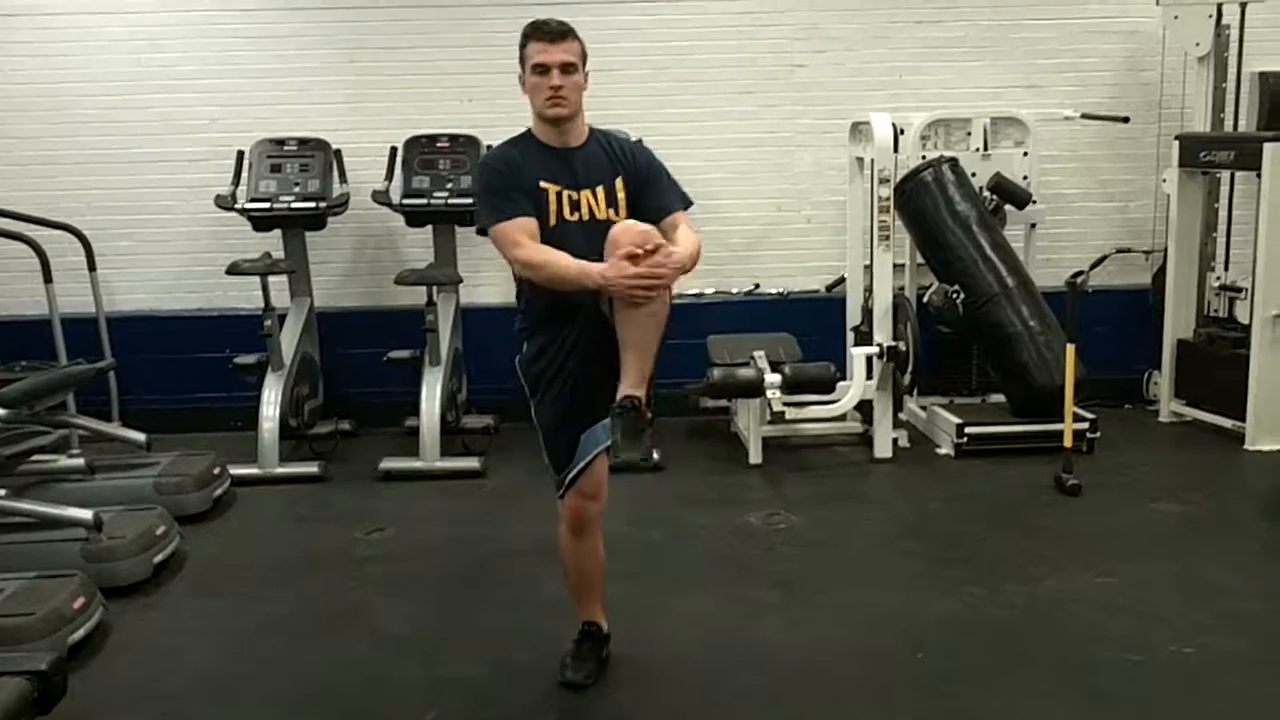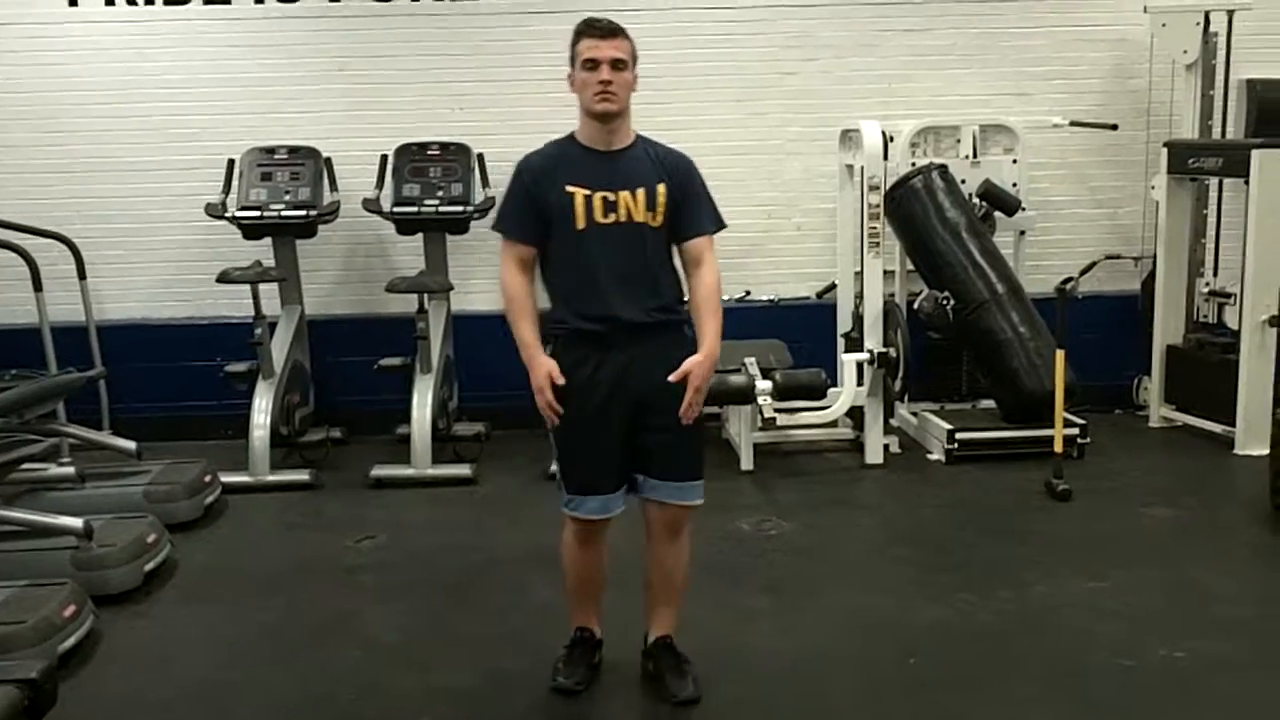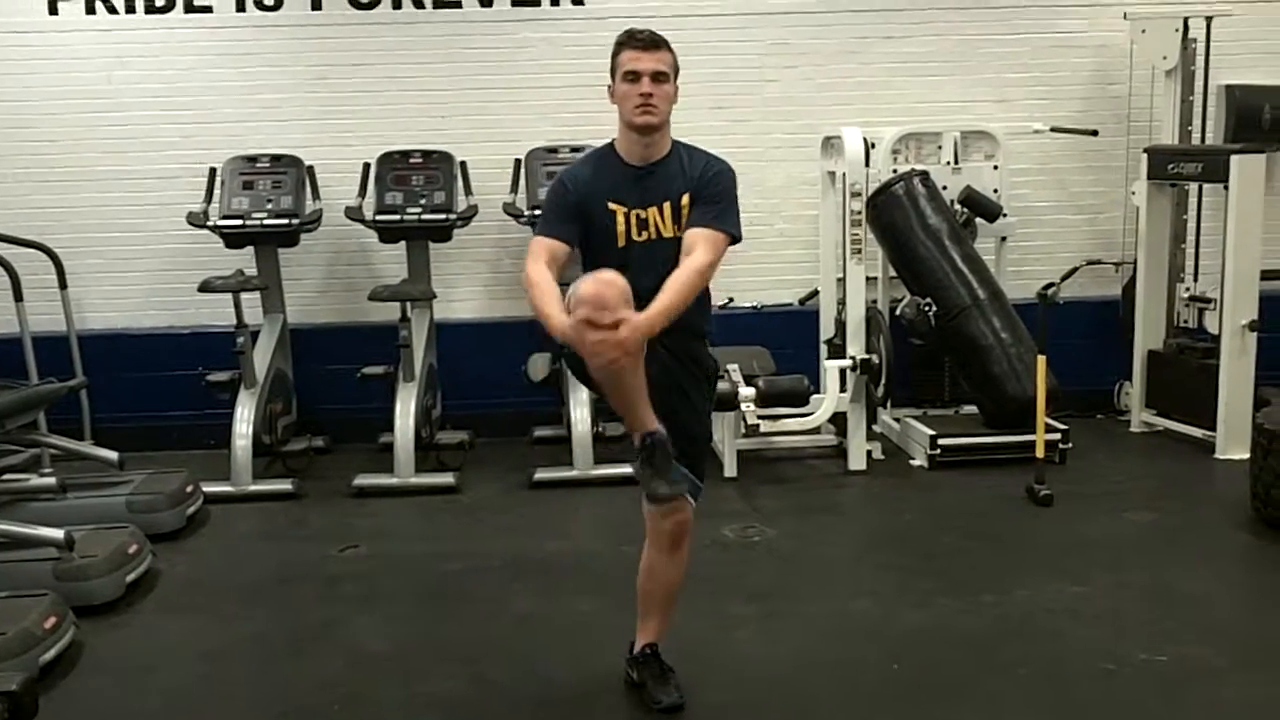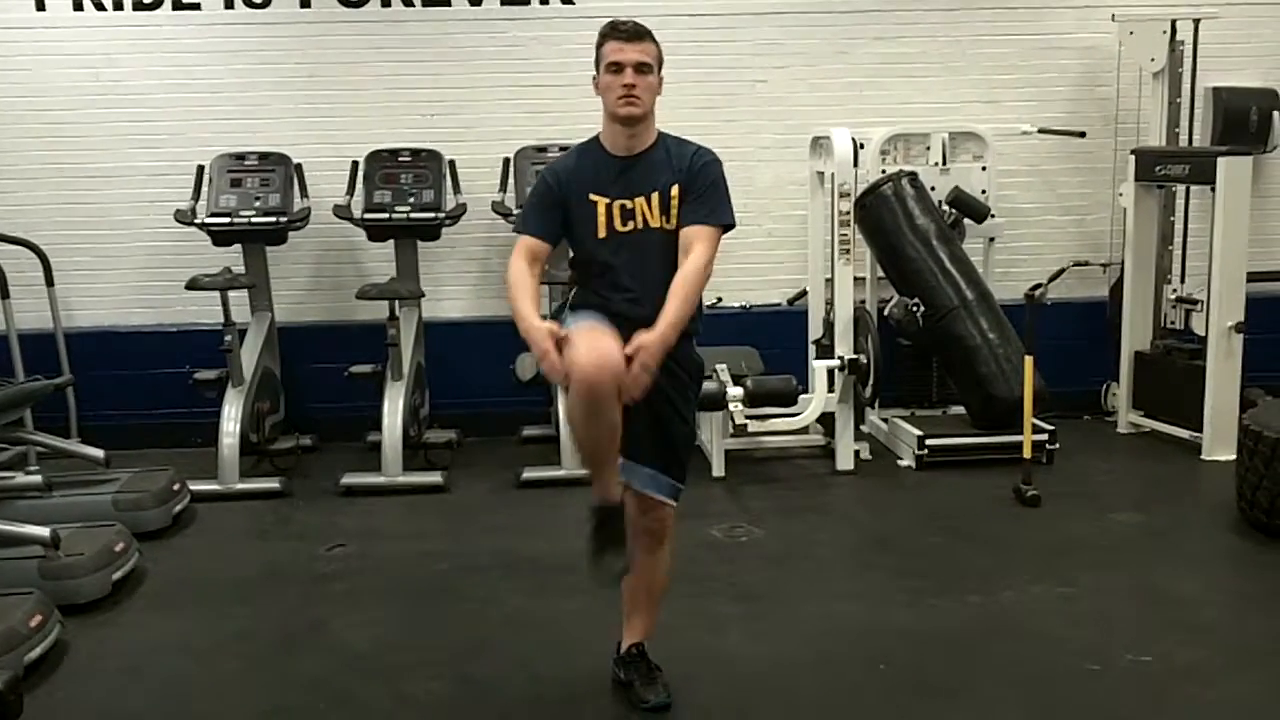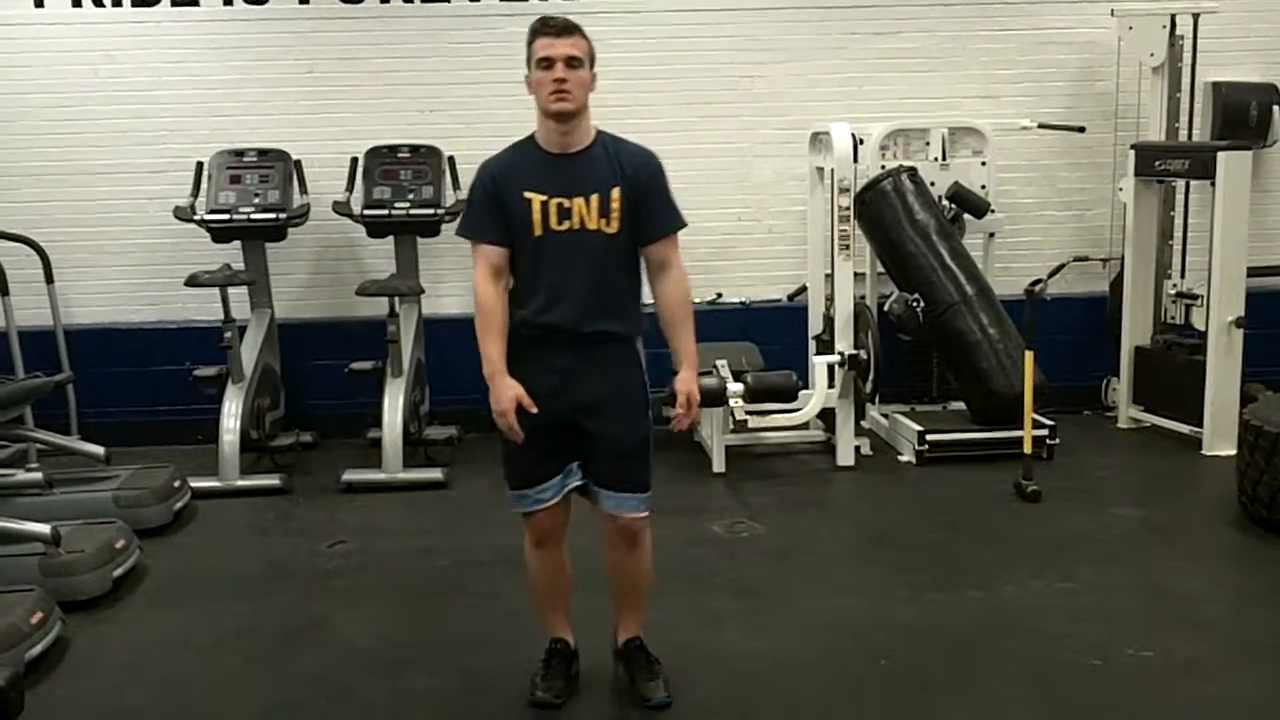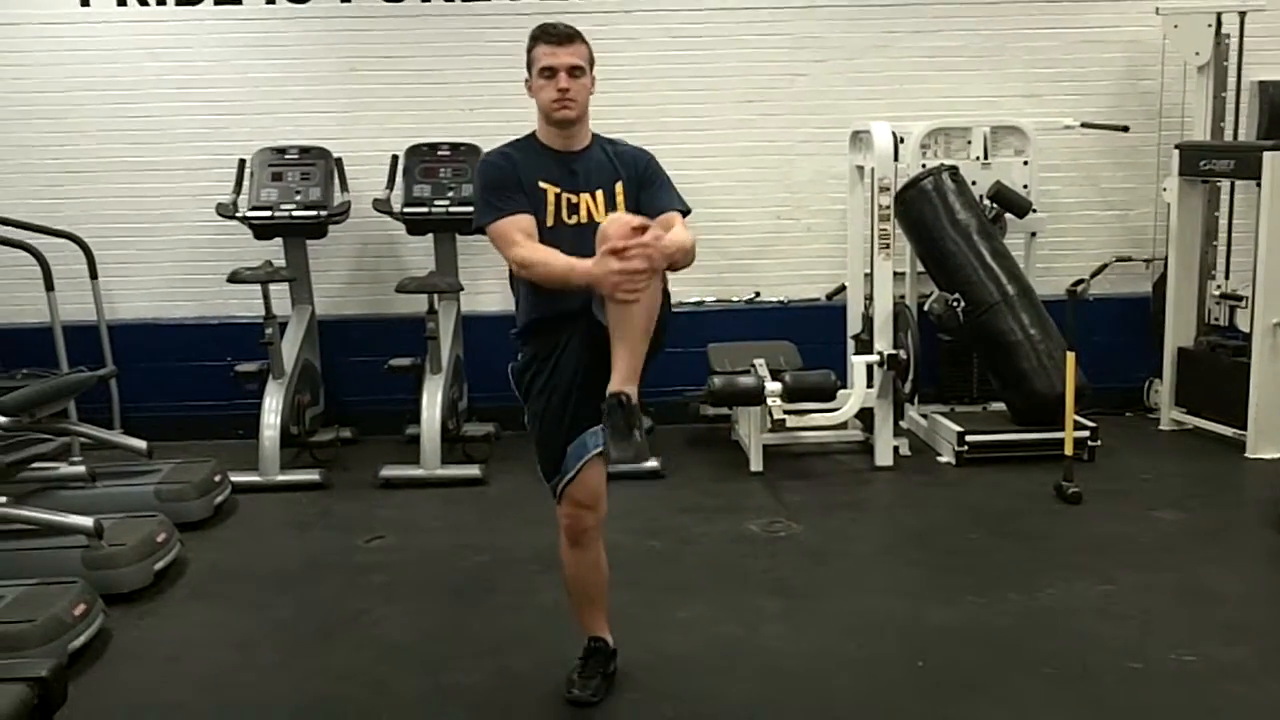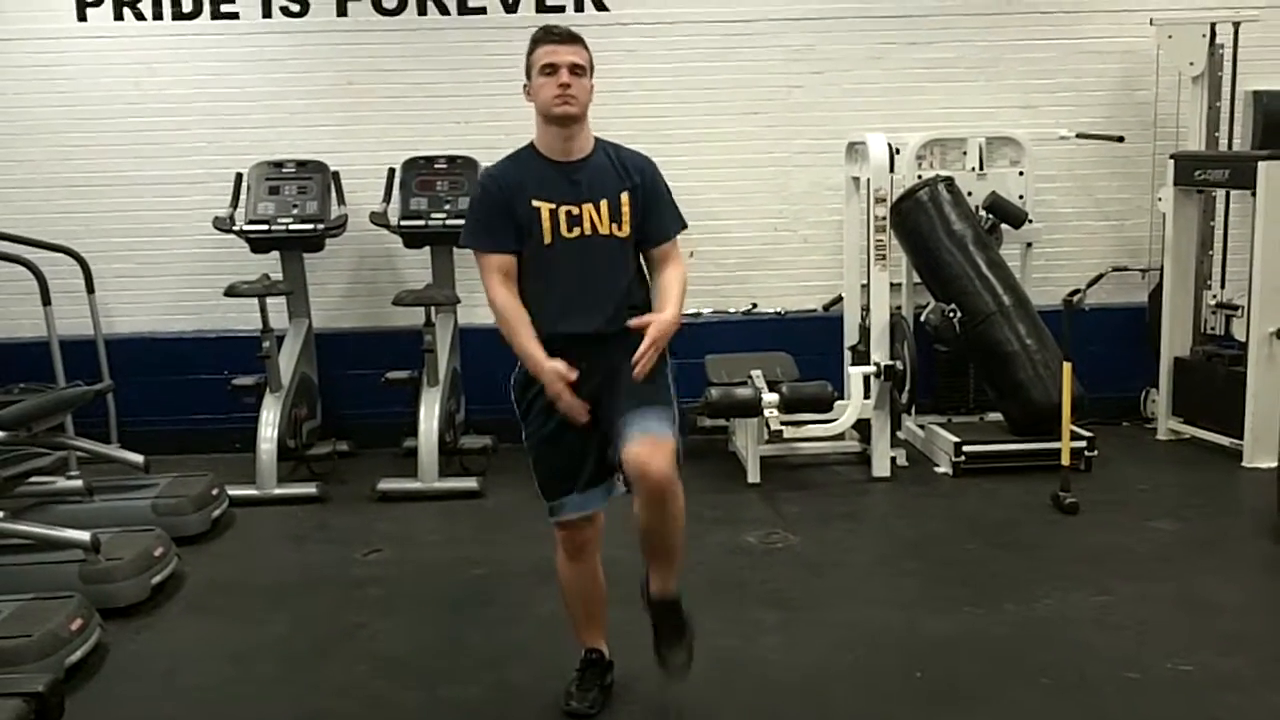
dt=0.7s
person 1, frame 1
left shoulder: (628, 156)
right shoulder: (504, 167)
left elbow: (685, 232)
right elbow: (525, 254)
left wrist: (674, 258)
right wrist: (603, 276)
left hip: (627, 322)
right hip: (555, 339)
left knee: (635, 237)
right knee: (581, 502)
left ankle: (632, 403)
right ankle: (592, 632)
person 1, frame 2
left shoulder: (671, 168)
right shoulder: (541, 171)
left elbow: (700, 262)
right elbow: (515, 269)
left wrist: (709, 347)
right wrist: (533, 356)
left hip: (664, 357)
right hip: (582, 365)
left knee: (670, 514)
right knee: (587, 516)
left ankle: (661, 644)
right ankle: (585, 637)
person 1, frame 3
left shoulder: (708, 174)
right shoulder: (580, 181)
left elbow: (699, 265)
right elbow: (539, 267)
left wrist: (645, 324)
right wrist: (565, 324)
left hip: (680, 353)
right hip: (607, 355)
left knee: (675, 517)
right knee: (602, 288)
left ankle: (645, 653)
right ankle: (651, 436)
person 1, frame 4
left shoulder: (696, 166)
right shoulder: (566, 175)
left elbow: (697, 260)
right elbow: (523, 262)
left wrist: (659, 338)
right wrist: (533, 326)
left hip: (667, 355)
right hip: (596, 337)
left knee: (656, 514)
right knee: (594, 362)
left ankle: (632, 652)
right ankle: (608, 503)
person 1, frame 5
left shoulder: (635, 166)
right shoulder: (500, 175)
left elbow: (666, 269)
right elbow: (490, 280)
left wrist: (687, 362)
right wrist: (497, 376)
left hip: (613, 360)
right hip: (531, 371)
left knee: (627, 522)
right knee: (543, 522)
left ankle: (632, 646)
right ankle: (560, 647)
person 1, frame 6
left shoulder: (632, 162)
right shoulder: (504, 167)
left elbow: (682, 242)
right elbow: (521, 253)
left wrist: (658, 245)
right wrist: (593, 270)
left hip: (623, 324)
right hip: (552, 344)
left knee: (622, 232)
right knee: (579, 510)
left ankle: (622, 401)
right ankle: (598, 646)
person 1, frame 7
left shoulder: (635, 170)
right shoulder: (503, 184)
left elbow: (667, 260)
right elbow: (500, 286)
left wrist: (666, 316)
right wrist: (539, 362)
left hip: (631, 354)
right hip: (554, 374)
left knee: (653, 478)
right knee: (575, 529)
left ankle: (664, 595)
right ankle: (595, 659)
